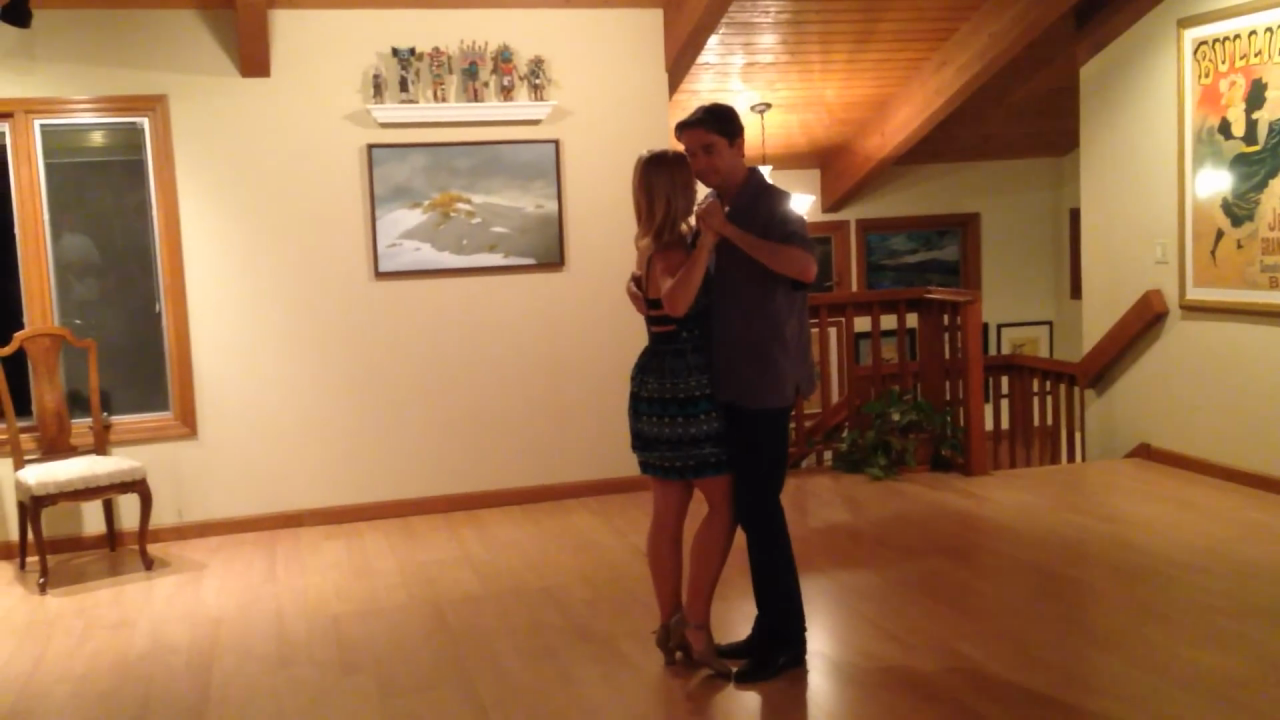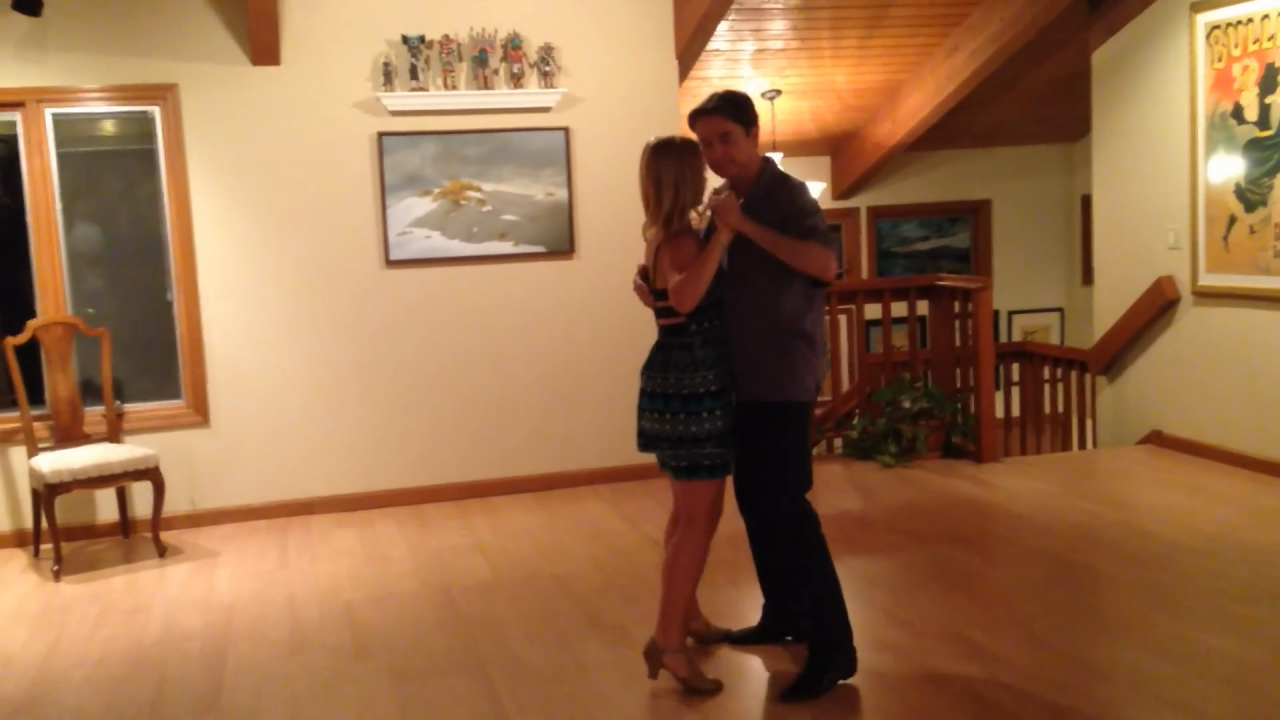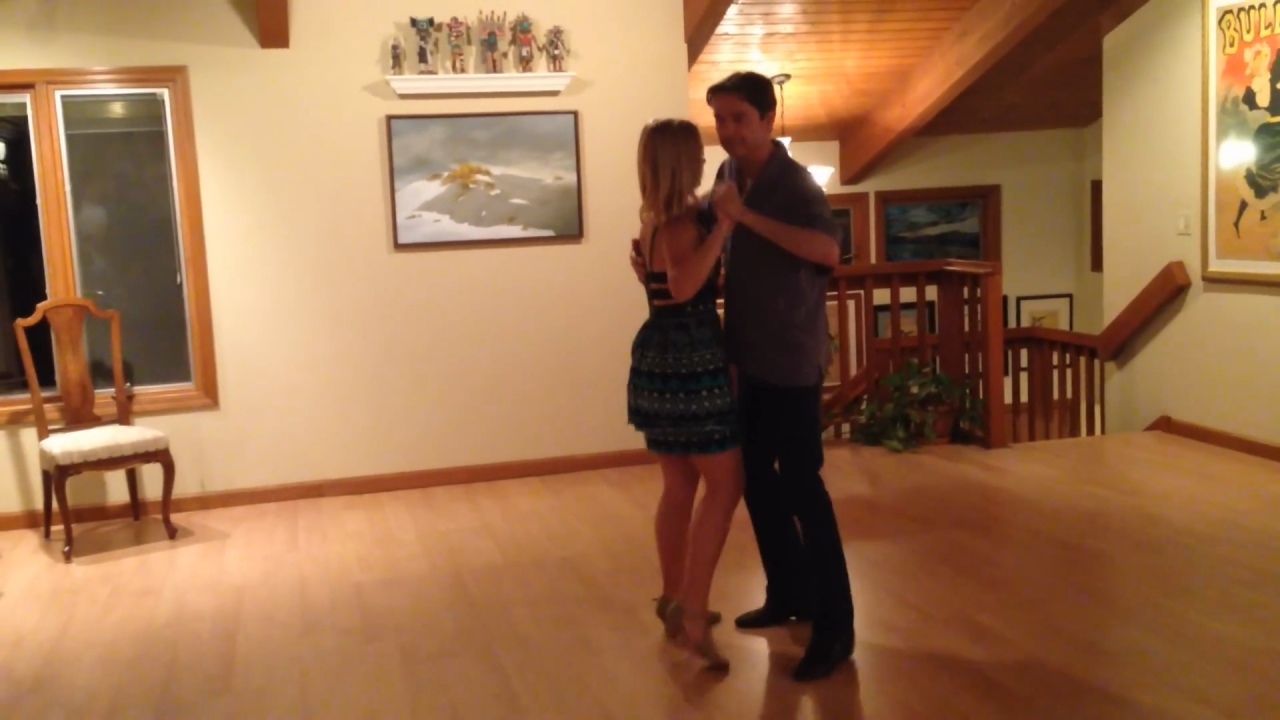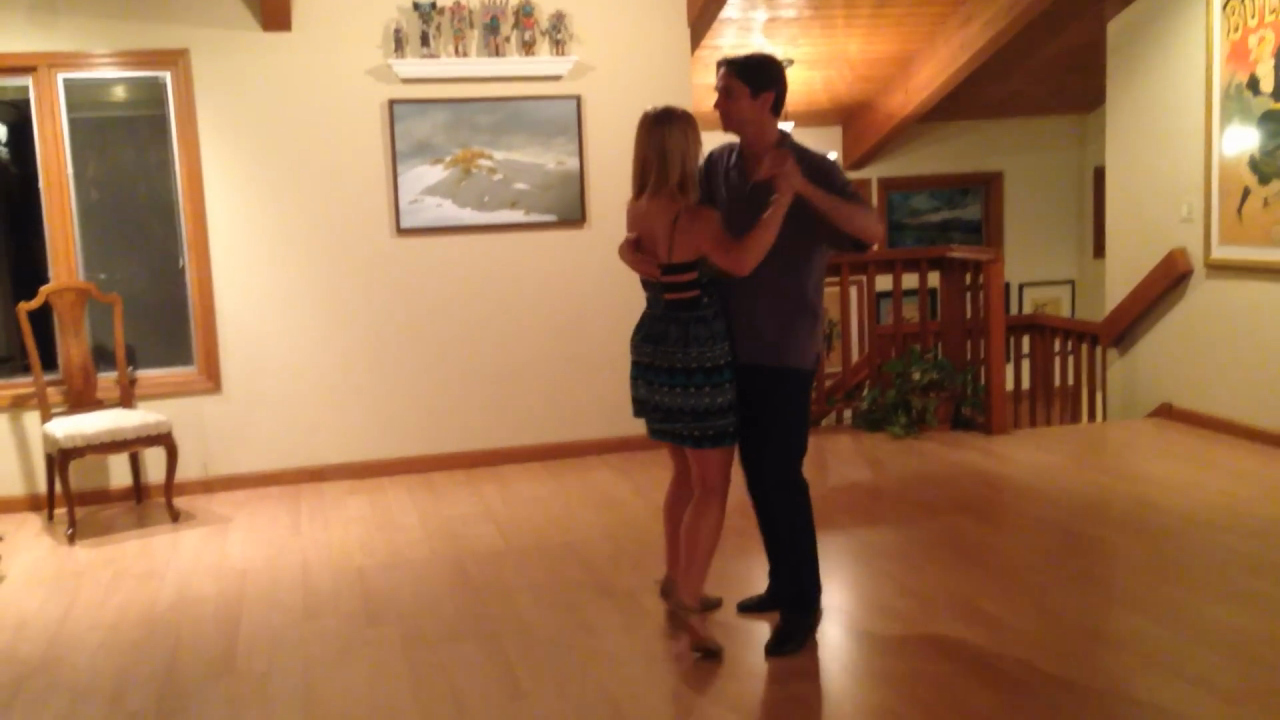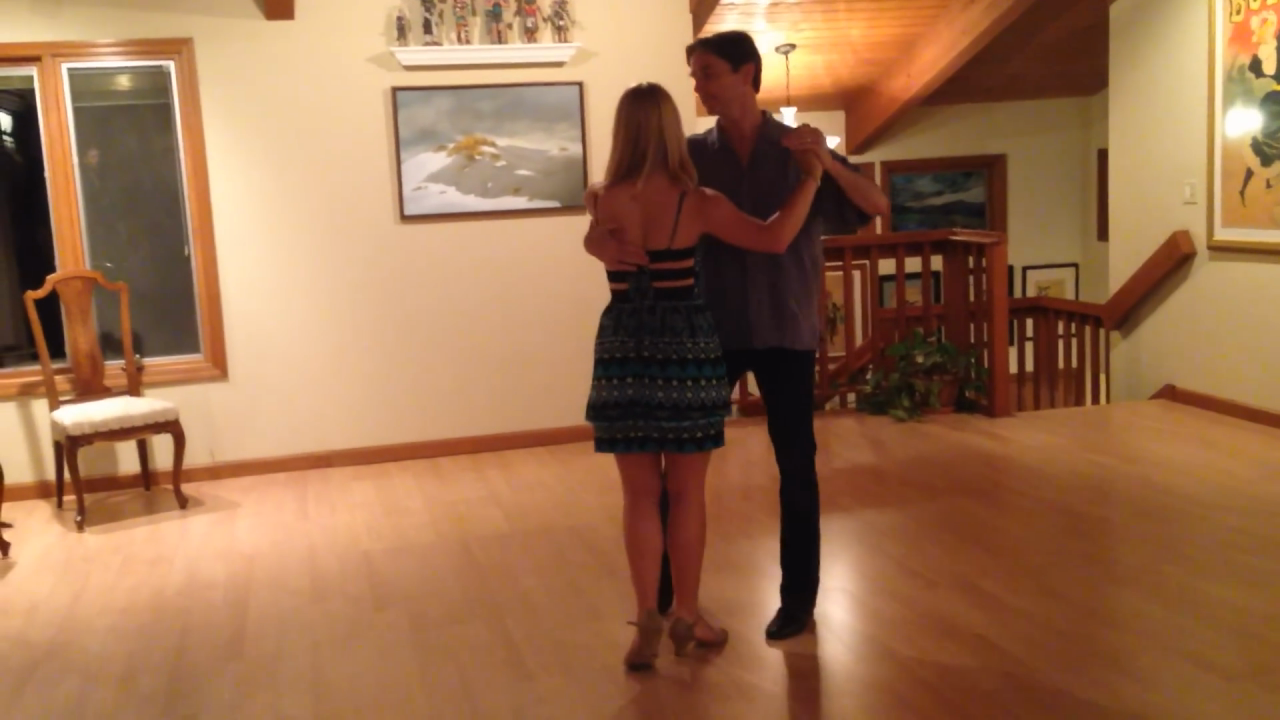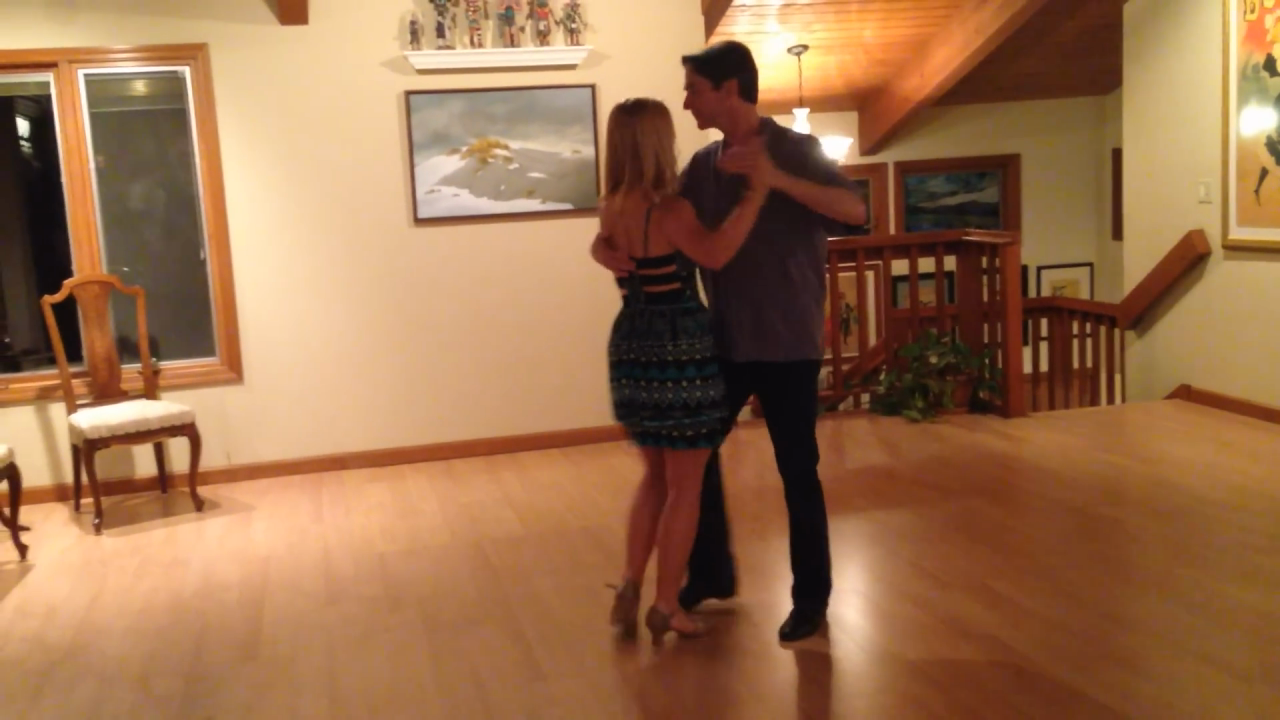
dt=0.7s
person 1, frame 1
left shoulder: (772, 203)
right shoulder: (711, 209)
left elbow: (805, 267)
left wrist: (728, 230)
right wrist: (638, 282)
left hip: (766, 379)
right hip: (731, 379)
left knee: (758, 504)
right knee: (745, 504)
left ankle: (787, 639)
right ankle: (770, 629)
person 1, frame 2
left shoulder: (788, 195)
right shoulder: (723, 198)
left elbow: (824, 264)
left wrist: (744, 225)
right wrist: (649, 276)
left hip: (783, 375)
right hip: (742, 374)
left knee: (785, 502)
right knee: (753, 495)
left ankle: (833, 645)
right ankle: (785, 613)
person 1, frame 3
left shoulder: (794, 183)
right shoulder: (730, 173)
left elbow: (828, 252)
right elbow: (701, 230)
left wrist: (745, 214)
left hip: (792, 358)
right hip: (751, 355)
left knee: (801, 483)
right knee: (756, 474)
left ankle: (834, 624)
right ankle: (788, 594)
person 1, frame 4
left shoulder: (814, 168)
right shoulder: (719, 164)
left elbow: (872, 231)
left wrist: (804, 189)
right wrist: (633, 247)
left hip: (786, 348)
right hip: (737, 344)
left knee: (781, 471)
right knee: (755, 468)
left ankle: (802, 604)
right ankle: (785, 583)
person 1, frame 5
left shoulder: (799, 149)
right shoulder: (690, 154)
left elbow: (874, 206)
left wrist: (827, 162)
right wrist: (599, 237)
left hip: (787, 331)
right hip: (713, 330)
left knee: (796, 464)
left ankle: (798, 595)
right ankle: (669, 572)
person 1, frame 6
left shoulder: (796, 150)
right shoulder: (705, 163)
left elbow: (855, 211)
left wrist: (778, 178)
right wrist: (608, 245)
left hip: (787, 342)
right hip: (726, 339)
left knee: (797, 470)
left ankle: (811, 597)
right ankle: (711, 572)
person 2, frame 1
left shoulder: (652, 247)
right shoulder: (672, 250)
right elbow: (676, 303)
right wrist: (706, 243)
left hip: (658, 387)
right hip: (684, 390)
left knee: (668, 512)
right knee: (723, 505)
left ankle: (672, 625)
right ankle: (694, 622)
person 2, frame 2
left shoulder: (662, 237)
right shoulder: (681, 241)
right elbow: (685, 298)
right wrist: (722, 236)
left hip: (675, 382)
right hip: (693, 385)
left knee: (688, 508)
right knee: (702, 517)
left ankle: (687, 617)
right ankle: (668, 643)
person 2, frame 3
left shoulder: (656, 218)
right shoulder: (679, 225)
right elbow: (682, 287)
right wrist: (722, 228)
left hip: (659, 360)
right hip: (687, 365)
left knee: (679, 485)
right knee: (725, 486)
left ankle: (675, 599)
right ankle: (689, 609)
person 2, frame 4
left shoulder: (636, 212)
right shoulder: (694, 217)
right elbow: (738, 262)
right wrist: (780, 201)
left hip: (654, 348)
right hip: (698, 353)
left knee: (686, 473)
right knee: (712, 485)
left ankle: (679, 583)
right ankle: (686, 599)
person 2, frame 5
left shoulder: (599, 200)
right shoulder: (696, 203)
right elbow: (774, 239)
right wrist: (810, 177)
left hip: (623, 348)
right hip: (686, 348)
left knee: (640, 495)
right knee: (686, 492)
left ankle: (647, 619)
right ankle: (686, 616)
person 2, frame 6
left shoulder: (610, 209)
right shoulder: (669, 209)
right elbow: (715, 254)
right wrist: (757, 189)
left hip: (631, 348)
right hip: (679, 350)
left knee: (656, 475)
right knee: (685, 484)
left ankle: (631, 584)
right ankle: (666, 606)
